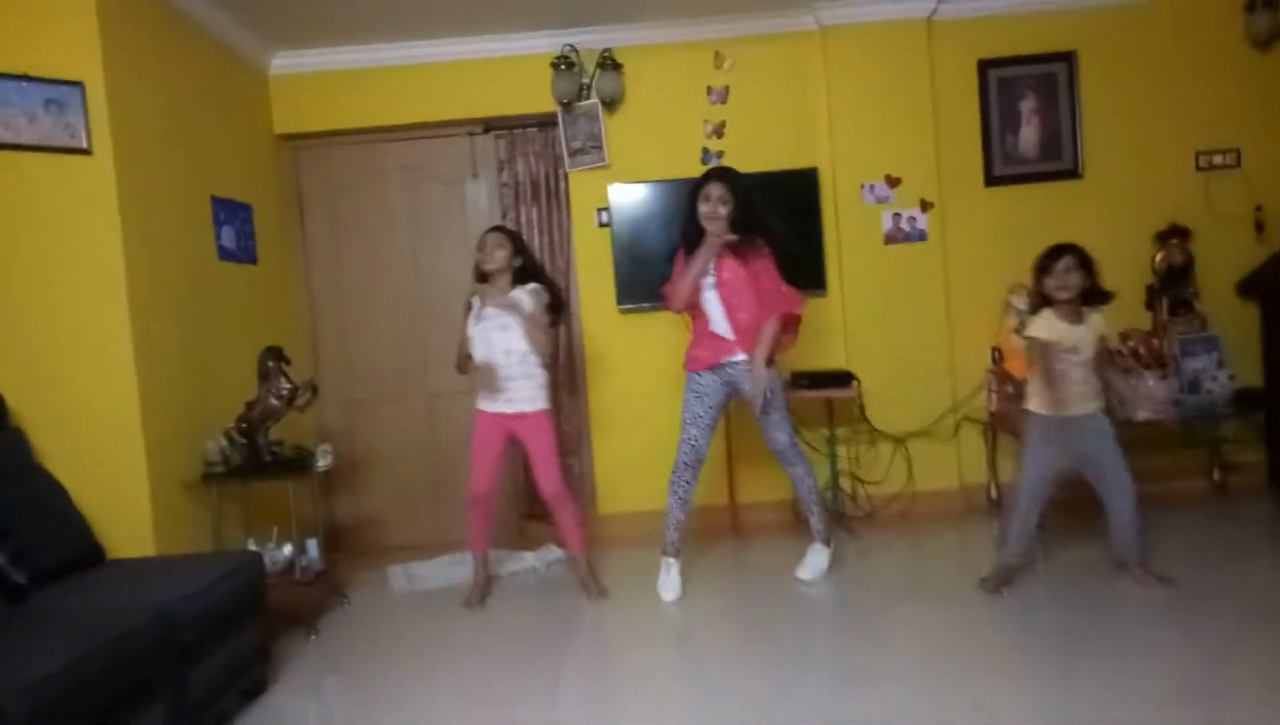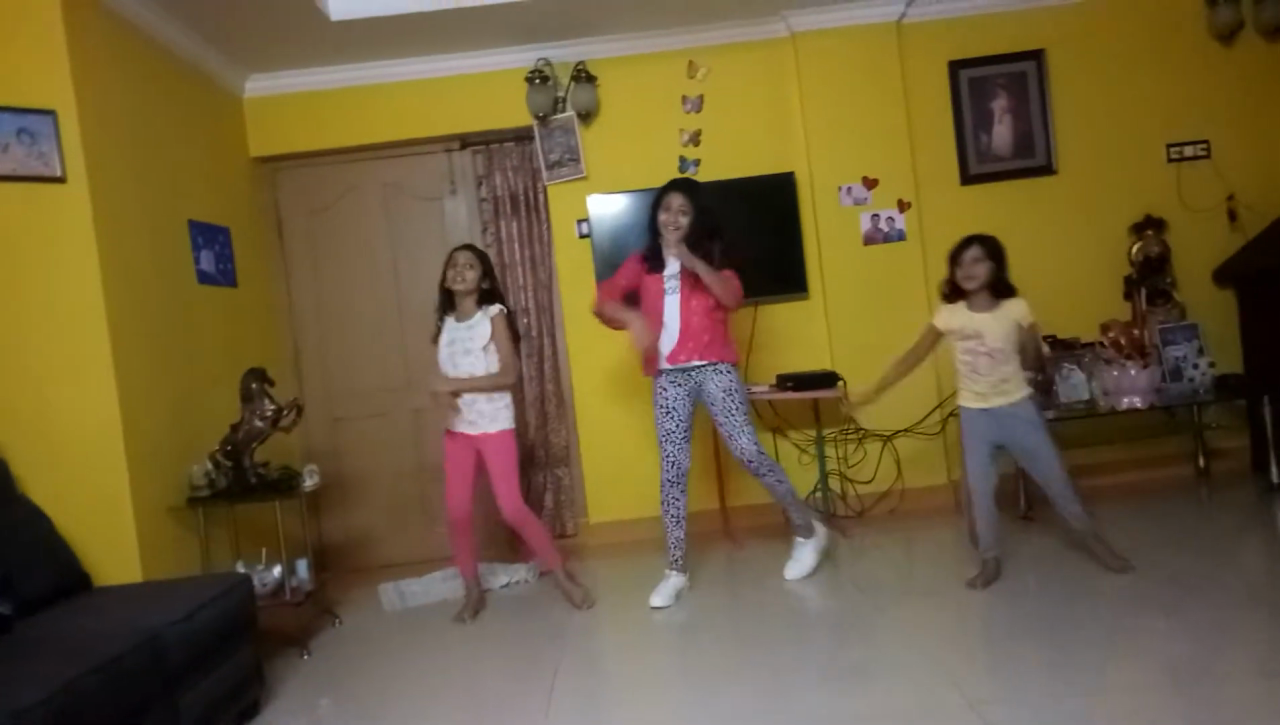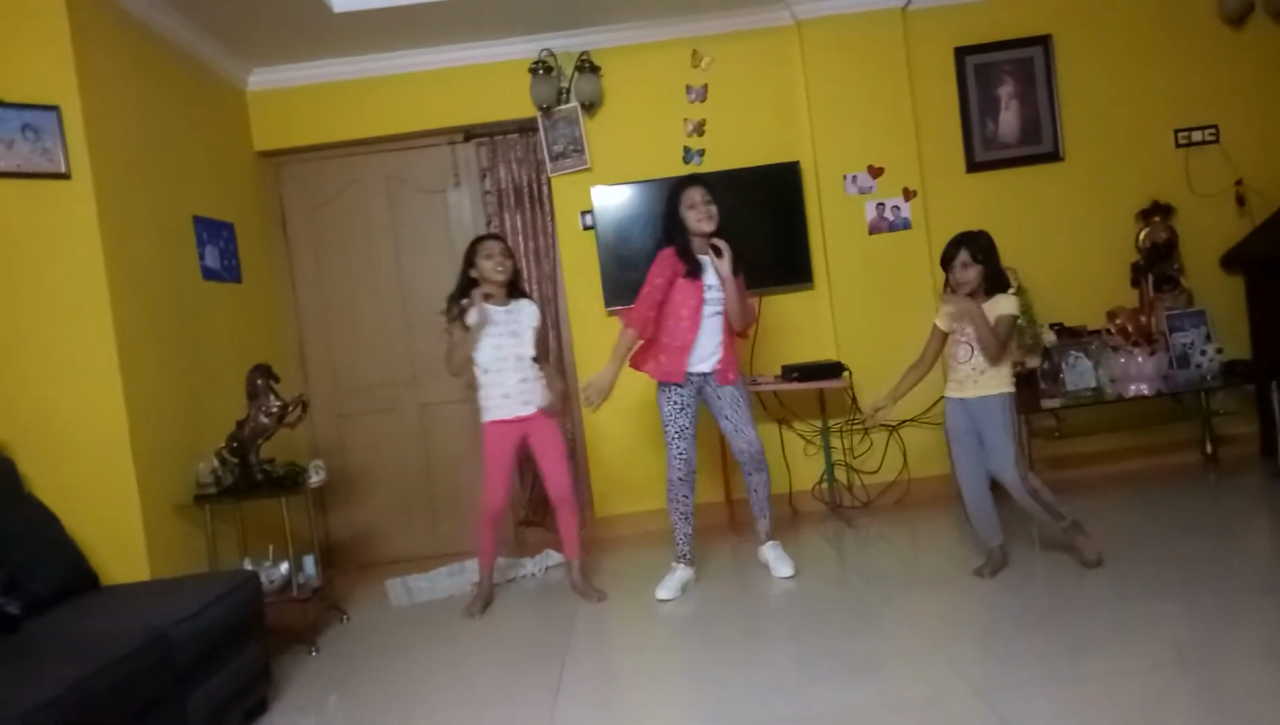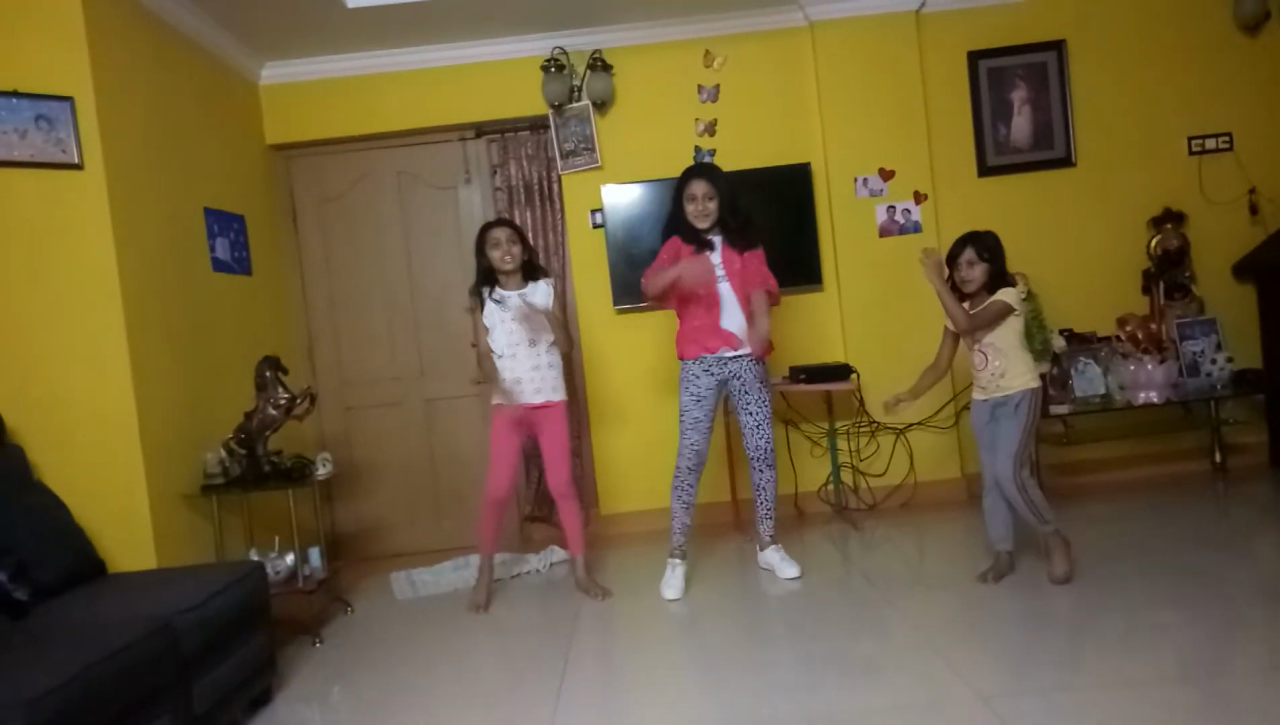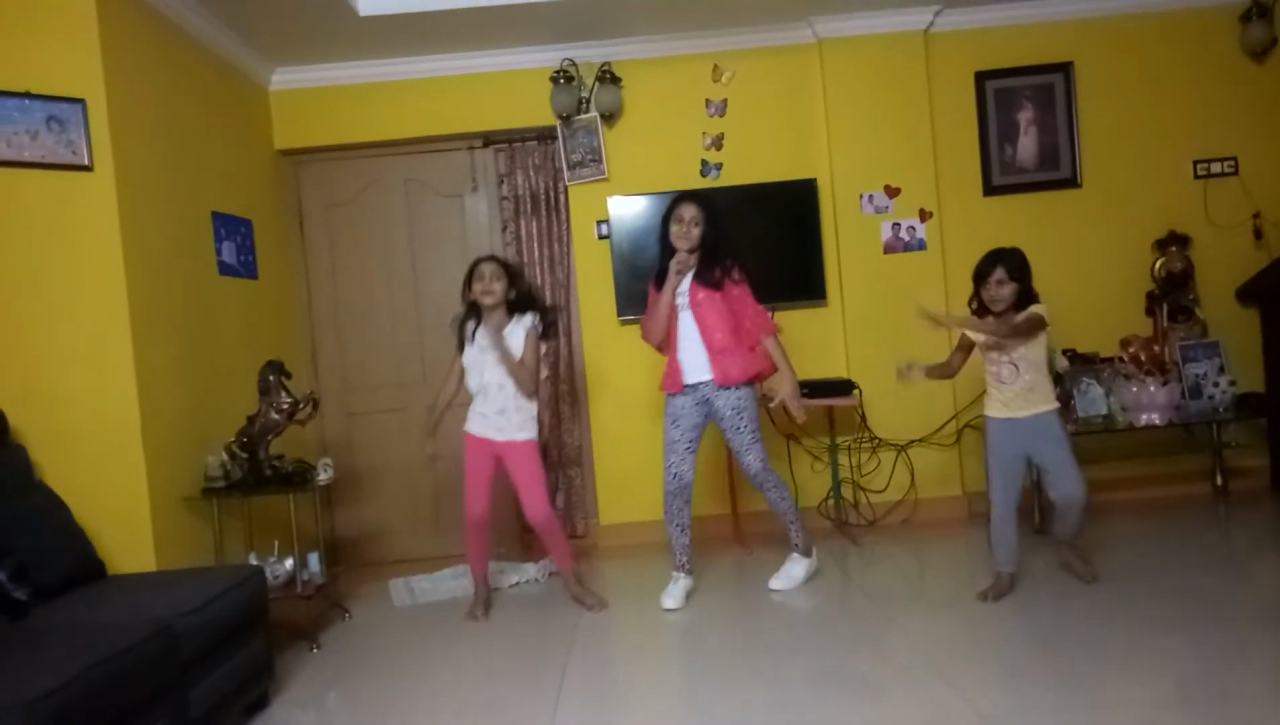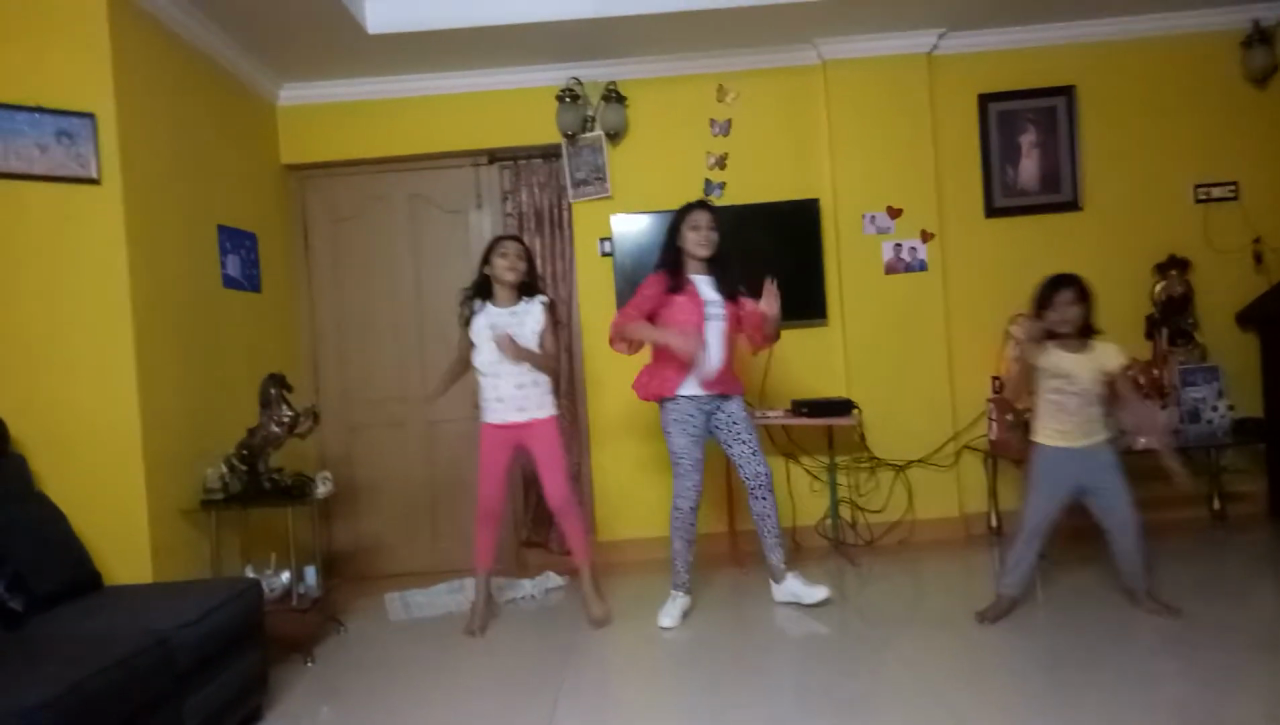
dt=0.3s
person 1, frame 1
left shoulder: (753, 247)
right shoulder: (690, 252)
left elbow: (778, 304)
right elbow: (678, 301)
left wrist: (761, 360)
right wrist: (707, 250)
left hip: (751, 363)
right hip: (707, 366)
left knee: (785, 447)
right knee: (688, 457)
left ankle: (821, 541)
right ankle: (670, 558)
person 1, frame 2
left shoulder: (709, 254)
right shoulder: (643, 261)
left elbow: (732, 297)
right elbow: (603, 301)
left wrist: (691, 261)
right wrist: (632, 321)
left hip: (713, 368)
right hip: (668, 376)
left knee: (749, 452)
right knee: (672, 472)
left ankle: (807, 529)
right ankle: (676, 571)
person 1, frame 3
left shoulder: (725, 260)
right shoulder: (671, 258)
left elbow: (741, 323)
right elbow: (641, 313)
left wrist: (729, 275)
right wrist: (612, 367)
left hip: (721, 373)
right hip: (676, 378)
left knee: (751, 453)
right knee: (681, 468)
left ankle: (767, 541)
right ankle: (682, 563)
person 1, frame 4
left shoulder: (744, 243)
right shoulder: (678, 246)
left elbow: (763, 289)
right elbow: (650, 286)
left wrist: (760, 323)
right wrist: (680, 271)
left hip: (747, 359)
right hip: (700, 362)
left knee: (762, 450)
right knee: (690, 456)
left ankle: (768, 546)
right ankle: (677, 559)
person 1, frame 5
left shoulder: (723, 271)
right shoulder: (661, 279)
left elbow: (756, 323)
right elbow: (656, 339)
left wrist: (785, 373)
right wrist: (670, 285)
left hip: (729, 385)
right hip: (683, 391)
left knee: (757, 469)
right knee: (676, 481)
left ankle: (803, 550)
right ankle: (681, 573)
person 1, frame 6
left shoulder: (726, 286)
right shoulder: (662, 283)
left elbow: (762, 333)
right elbow: (624, 326)
left wrist: (769, 314)
right wrist: (671, 338)
left hip: (725, 396)
right hip: (682, 399)
left knee: (758, 477)
right knee: (687, 494)
left ankle: (783, 578)
right ankle: (680, 591)
person 2, frame 1
left shoulder: (531, 293)
right shoulder: (475, 304)
left elbow: (543, 343)
right elbow: (460, 359)
left wrist: (515, 306)
right wrist: (475, 365)
left hip: (530, 407)
right hip: (488, 409)
left knee: (552, 488)
right knee: (478, 492)
left ankle: (584, 568)
right ankle: (481, 573)
person 2, frame 2
left shoulder: (495, 316)
right shoulder: (445, 324)
left elbow: (509, 376)
left wrist: (453, 384)
right wrist: (446, 394)
left hip: (496, 427)
right hip: (459, 430)
left knee: (512, 510)
right knee: (457, 514)
left ankle: (563, 576)
right ankle: (473, 591)
person 2, frame 3
left shoulder: (527, 308)
right shoulder: (464, 310)
right elbow: (455, 367)
left wrist: (550, 379)
right wrist: (473, 322)
left hip: (539, 410)
right hip: (499, 417)
left knee: (563, 492)
right knee: (494, 504)
left ankle: (576, 574)
right ankle: (485, 584)
person 2, frame 4
left shoulder: (544, 288)
right shoulder: (482, 299)
left elbow: (564, 342)
right elbow: (484, 356)
left wrist: (543, 320)
right wrist: (504, 391)
left hip: (551, 401)
right hip: (509, 404)
left knee: (563, 486)
right knee: (497, 490)
left ankle: (581, 571)
right ankle: (484, 573)
person 2, frame 5
left shoulder: (526, 327)
right shoulder: (468, 331)
left elbow: (530, 388)
right elbow: (452, 384)
left wrist: (501, 348)
right wrist: (432, 432)
left hip: (520, 436)
right hip: (479, 435)
left knee: (540, 516)
right knee: (476, 516)
left ankle: (573, 582)
right ankle: (481, 588)
person 2, frame 6
left shoulder: (539, 308)
right shoulder: (474, 312)
left elbow: (553, 363)
right elbow: (462, 362)
left wrist: (522, 352)
right wrist: (444, 382)
left hip: (540, 418)
right hip: (495, 423)
left knee: (561, 499)
right knee: (488, 507)
left ankle: (589, 587)
right ankle: (482, 597)
person 3, frame 1
left shoulder: (1095, 321)
right shoulder: (1040, 326)
left elbow: (1100, 368)
right elbow: (1048, 380)
right wrist: (1066, 431)
left hip: (1090, 419)
right hip: (1046, 421)
left knee: (1122, 489)
right knee: (1030, 496)
left ankle: (1132, 560)
right ankle: (1006, 563)
person 3, frame 2
left shoulder: (1017, 309)
right shoulder: (949, 315)
left elbow: (1032, 361)
right elbow: (914, 357)
left wrist: (1027, 344)
right wrist: (873, 392)
left hip: (1017, 408)
right hip: (974, 415)
left knee: (1052, 475)
right knee: (980, 491)
left ankle: (1091, 539)
right ankle: (990, 560)
person 3, frame 3
left shoulder: (1004, 304)
right shoulder: (947, 312)
left elbow: (996, 354)
right elbow: (924, 362)
left wrist: (974, 311)
right wrist: (889, 400)
left hip: (996, 400)
right hip: (958, 404)
left knee: (1010, 473)
right knee: (971, 482)
left ankle: (1069, 527)
right ankle: (995, 548)
person 3, frame 4
left shoulder: (1007, 297)
right shoulder: (958, 311)
left elbow: (969, 325)
right elbow: (941, 365)
left wrist: (937, 282)
right wrist: (908, 395)
left hip: (1019, 396)
right hip: (983, 403)
left knee: (1008, 471)
right knee: (991, 480)
left ankle: (1052, 536)
right ankle: (1003, 553)
person 3, frame 5
left shoulder: (1035, 316)
right shoulder: (977, 327)
left elbow: (1010, 331)
right elbow: (950, 368)
left wrist: (955, 322)
right wrist: (923, 371)
left hip: (1042, 418)
right hip: (1001, 423)
left knee: (1071, 491)
right knee: (1002, 501)
left ankle: (1066, 543)
right ankle: (1004, 572)
person 3, frame 6
left shoulder: (1106, 353)
right shoulder: (1039, 352)
left elbow: (1132, 398)
right elbow: (1016, 392)
right wrist: (1031, 351)
left hip: (1097, 451)
right hip: (1051, 454)
left knee: (1125, 523)
right knee: (1033, 526)
left ankle: (1140, 591)
right ankle: (1008, 593)
